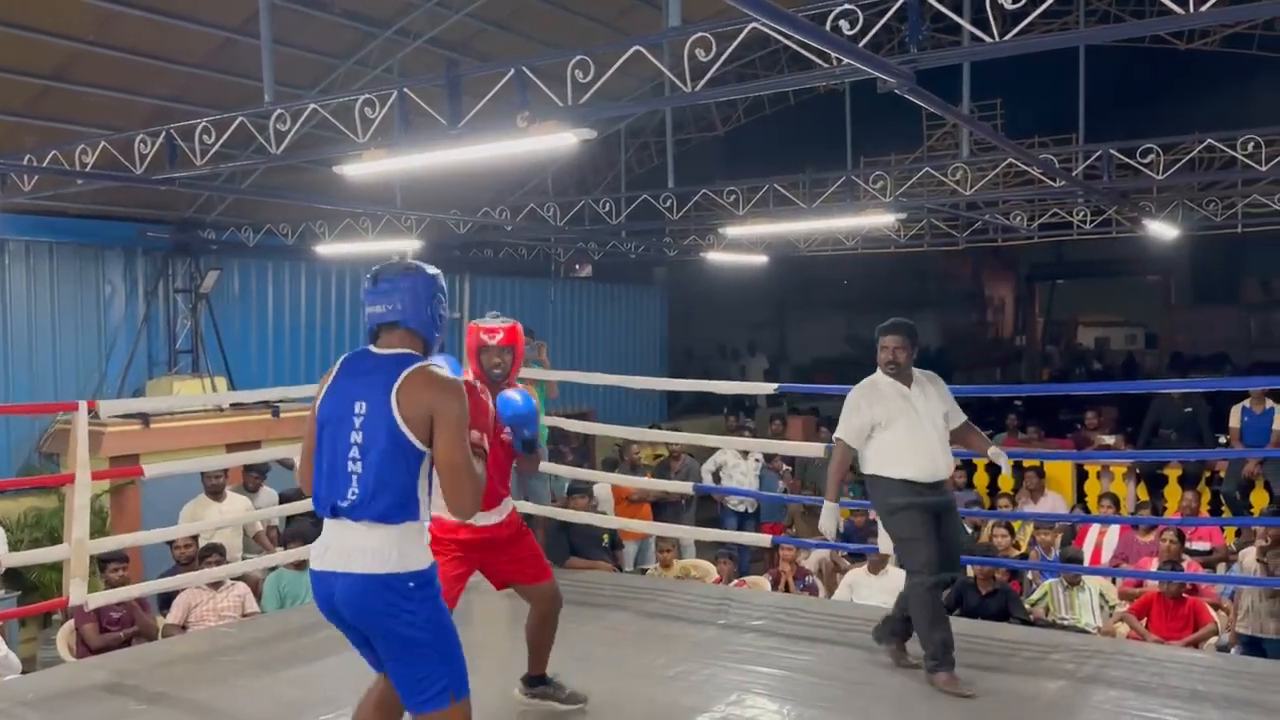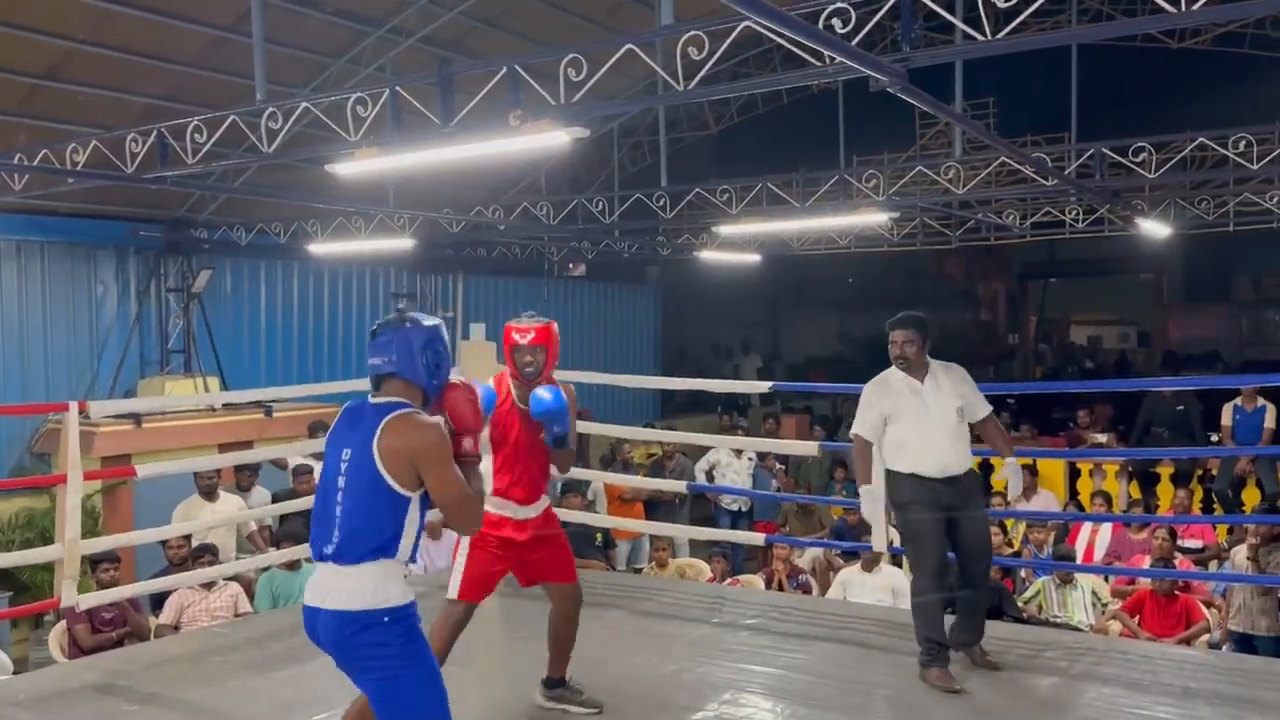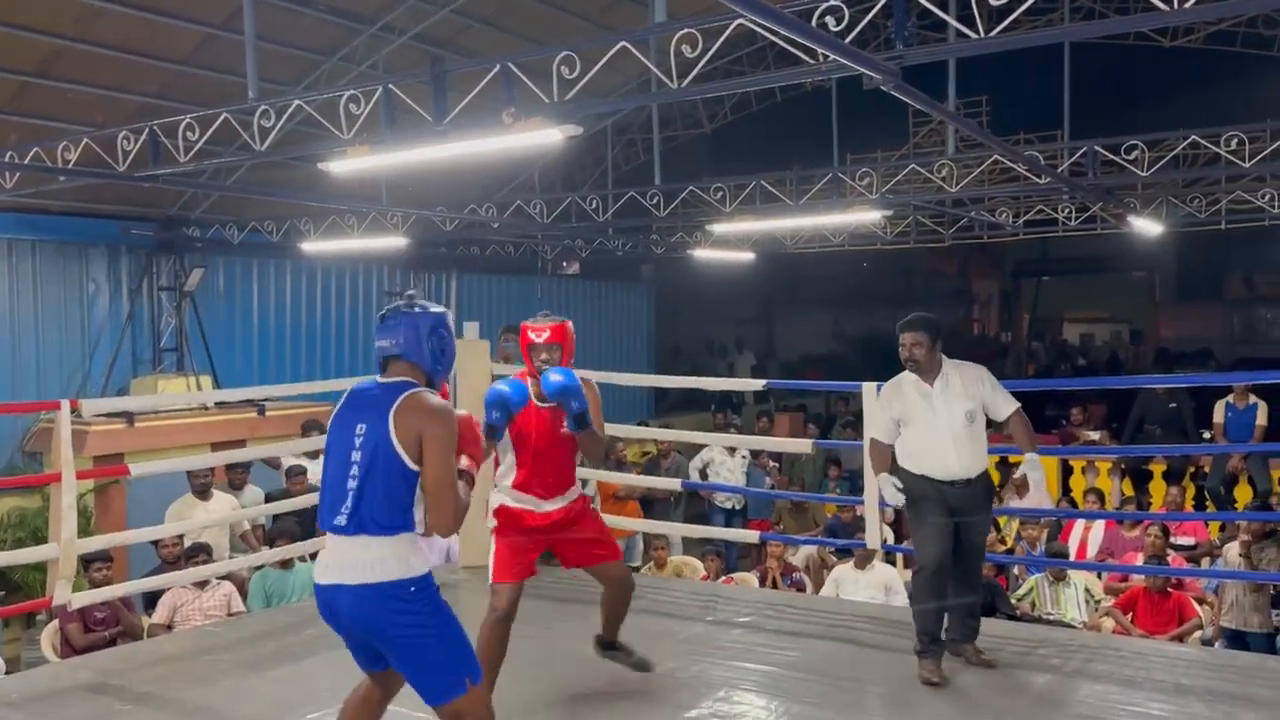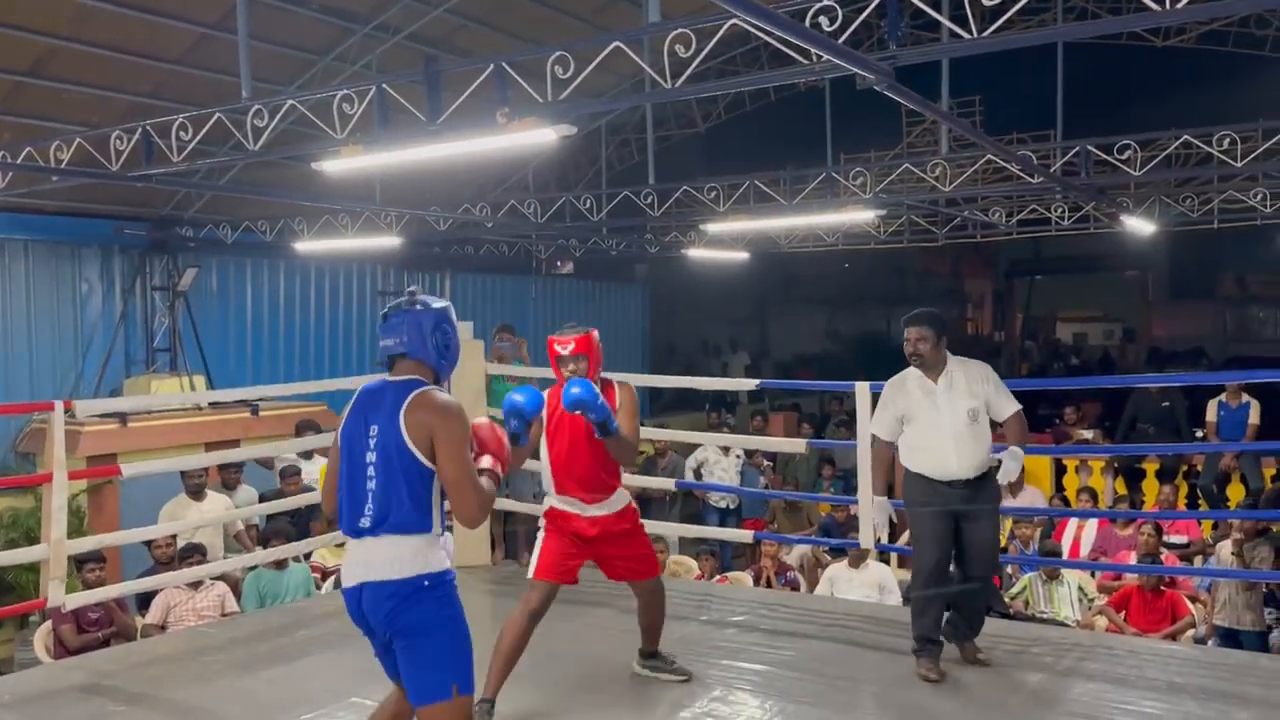
dt=0.2s
person 1, frame 1
left shoulder: (335, 376)
right shoulder: (439, 386)
left elbow: (308, 480)
right elbow: (464, 503)
right wrist: (476, 441)
left hip: (330, 569)
right hip: (395, 575)
left knee: (399, 678)
person 1, frame 2
left shoulder: (347, 417)
right shoulder: (422, 430)
right elbow: (466, 521)
right wrist: (468, 448)
left hip: (321, 604)
right hip: (373, 610)
person 1, frame 3
left shoulder: (347, 403)
right shoulder: (432, 411)
right elbow: (443, 521)
right wrist: (464, 475)
left hip: (331, 583)
right hip: (393, 583)
left knee: (386, 675)
person 1, frame 4
left shoulder: (356, 405)
right shoulder: (440, 408)
left elbow: (331, 507)
right elbow: (471, 514)
right wrist: (490, 464)
left hip: (358, 582)
right hip: (414, 579)
left knee: (414, 685)
person 2, frame 1
left shoulder: (521, 398)
left elbow: (530, 466)
left wrist: (527, 437)
left hip: (500, 522)
right hip: (448, 527)
left knee: (548, 597)
left ankle: (536, 681)
person 2, frame 2
left shoulder: (560, 396)
right shoulder: (490, 393)
left elbow: (565, 464)
left wrist: (560, 434)
left hip: (535, 516)
right hip: (487, 517)
left knee: (570, 597)
right knee: (455, 615)
left ankle: (554, 684)
person 2, frame 3
left shoulder: (583, 390)
right shoulder: (513, 389)
left elbow: (597, 453)
left wrist: (578, 415)
right wrist: (493, 424)
left hip: (568, 507)
right hip: (516, 512)
left knee: (621, 580)
right knee: (502, 607)
left ankle: (608, 642)
person 2, frame 4
left shoulder: (621, 393)
right shoulder: (541, 400)
left elbow: (628, 454)
right elbow: (517, 457)
left wrist: (603, 419)
right wrist: (513, 431)
left hip: (615, 513)
right hip: (564, 518)
left knee: (652, 589)
right knee: (532, 604)
left ankle: (649, 655)
person 3, frame 1
left shoulder: (933, 383)
right shoulder: (865, 394)
left elbow: (959, 426)
right elbow: (843, 450)
left wrist: (991, 449)
right wrist: (831, 503)
left hip: (937, 490)
right hip: (896, 493)
left knee: (949, 568)
right knee: (926, 573)
left ankle: (892, 631)
right ankle: (939, 665)
person 3, frame 2
left shoulder: (955, 375)
right shoulder: (879, 388)
left elbow: (984, 419)
right elbow: (862, 443)
left wrist: (1009, 459)
right wrist: (867, 488)
left hip: (963, 483)
right hip: (913, 489)
left knee: (976, 561)
right knee: (931, 569)
left ankle: (967, 638)
right ankle: (932, 660)
person 3, frame 3
left shoulder: (975, 376)
right shoulder: (893, 391)
left elbow: (1012, 414)
right elbow: (879, 442)
left wrist: (1030, 456)
right wrist: (882, 477)
left hip: (974, 486)
right hip: (925, 489)
left knee: (968, 568)
right knee: (931, 563)
left ankle: (962, 638)
right ankle: (928, 652)
person 3, frame 4
left shoulder: (978, 374)
right shoulder: (897, 388)
left elbow: (1012, 415)
right elbow: (882, 443)
left wrist: (1014, 452)
right wrist: (879, 496)
left hip: (979, 485)
right hip: (926, 488)
left knee: (981, 566)
right knee: (930, 567)
left ankle: (962, 633)
right ankle: (926, 651)
